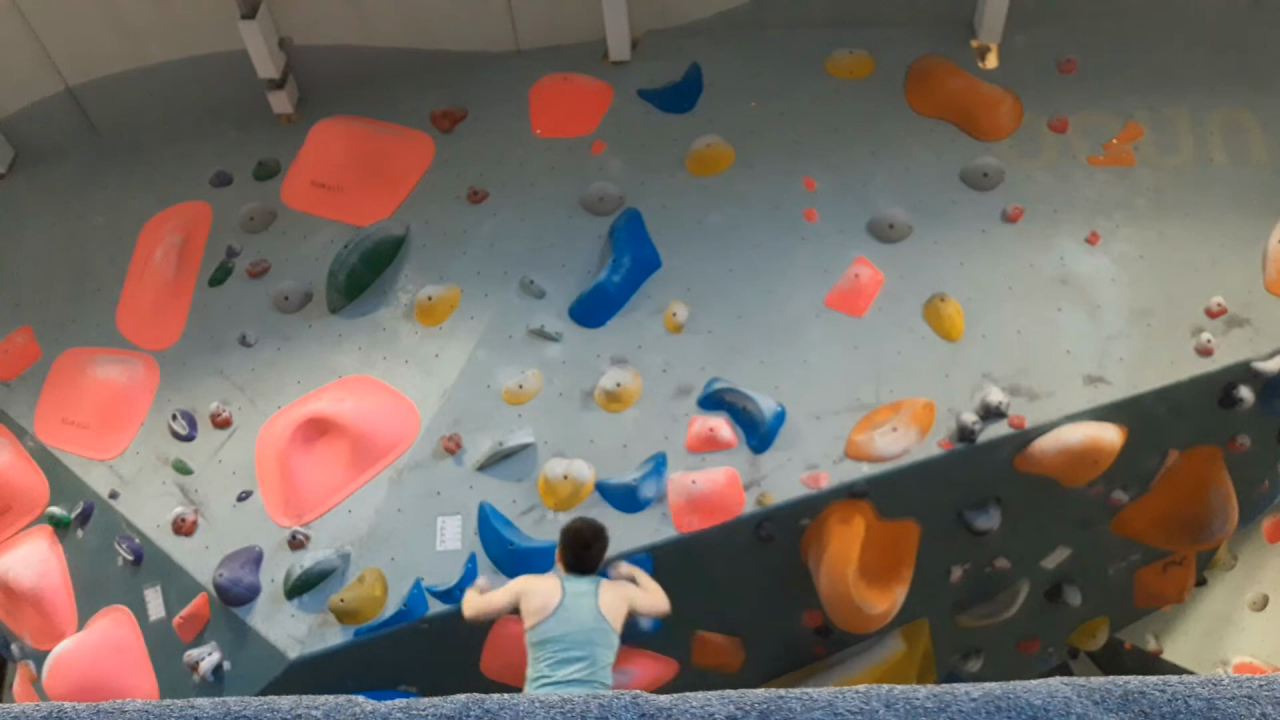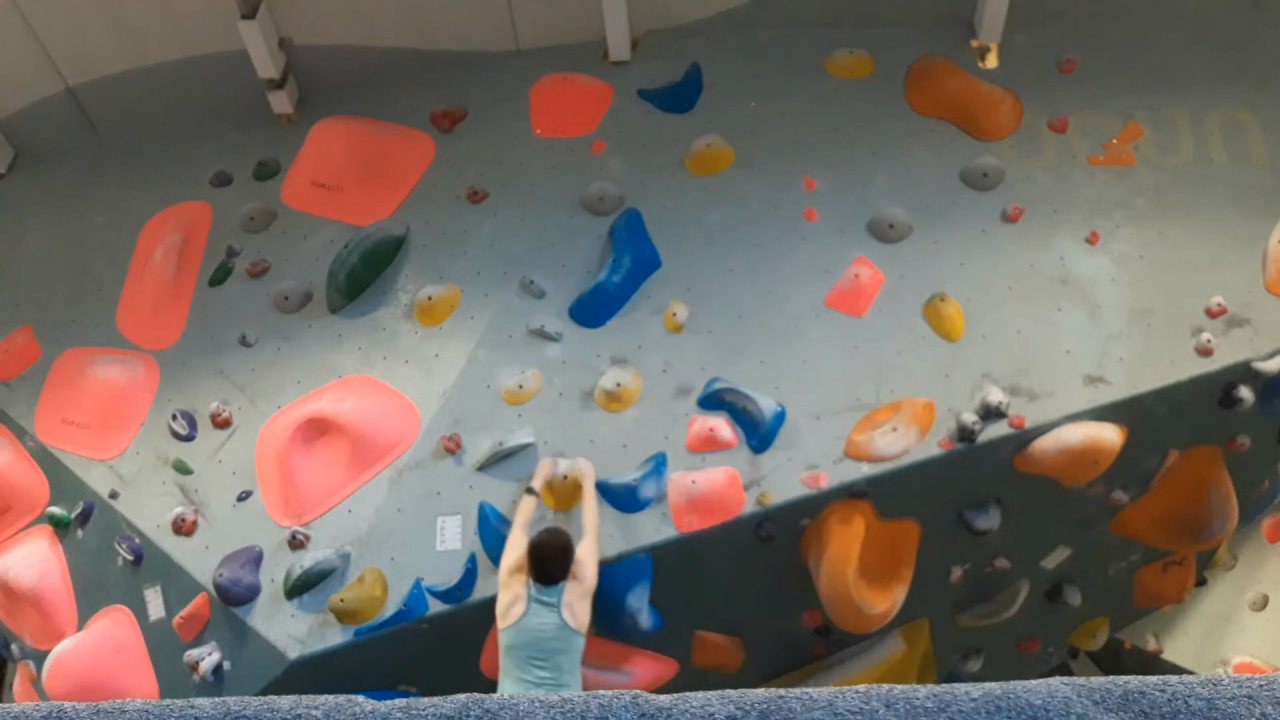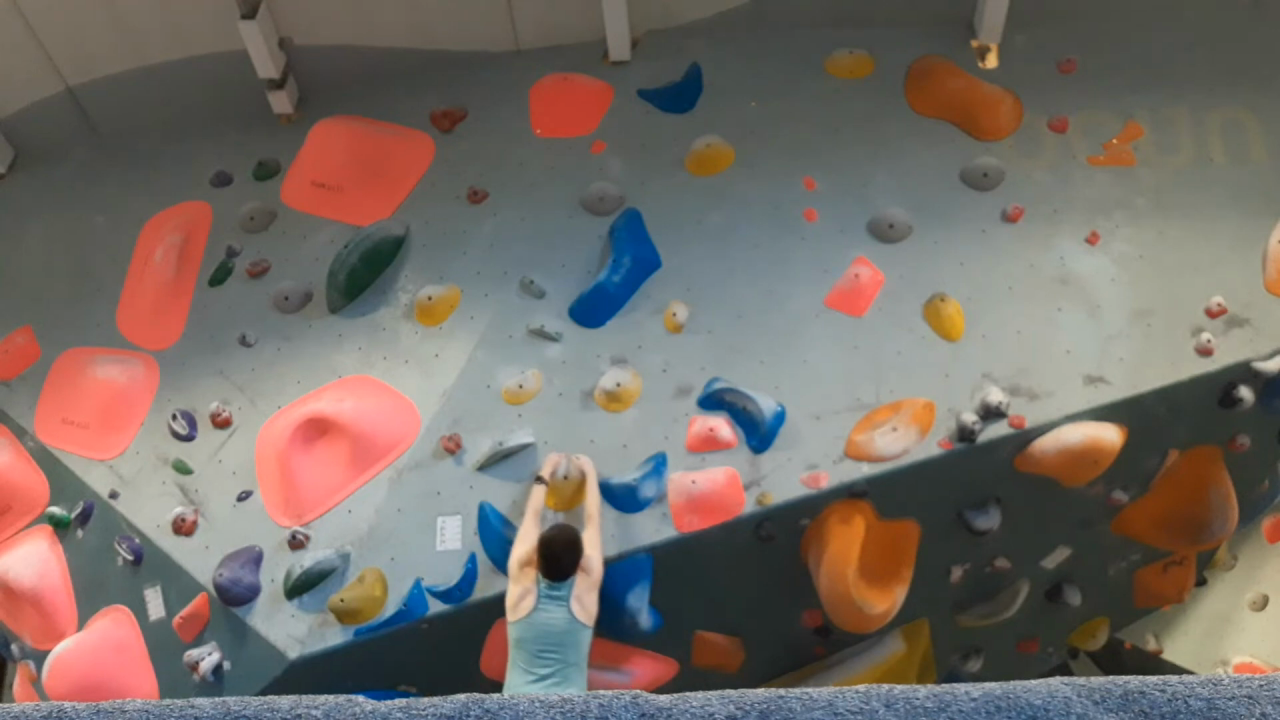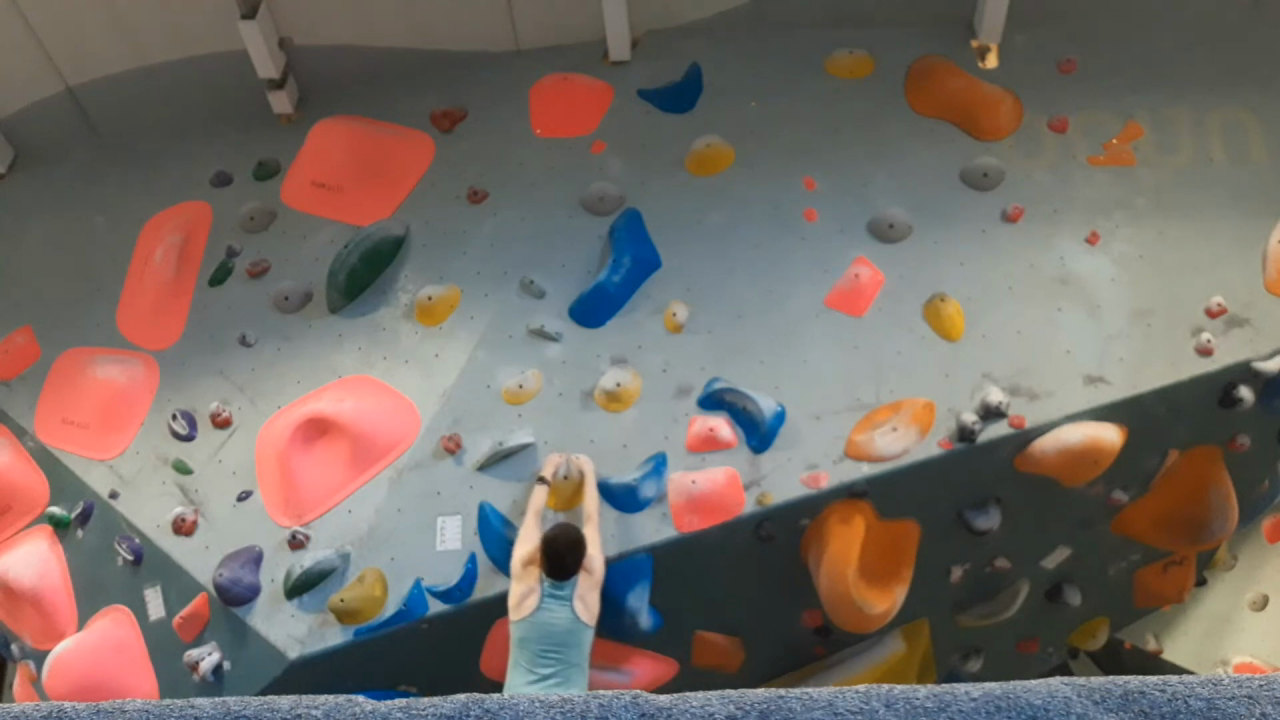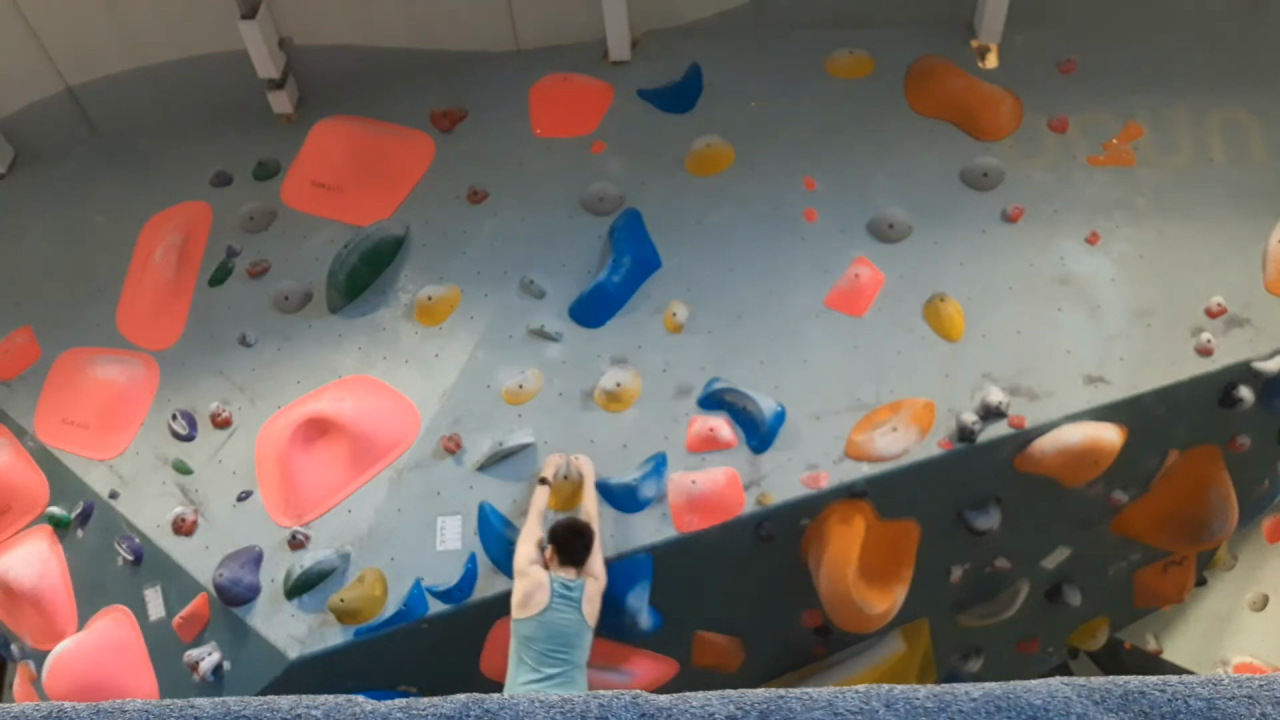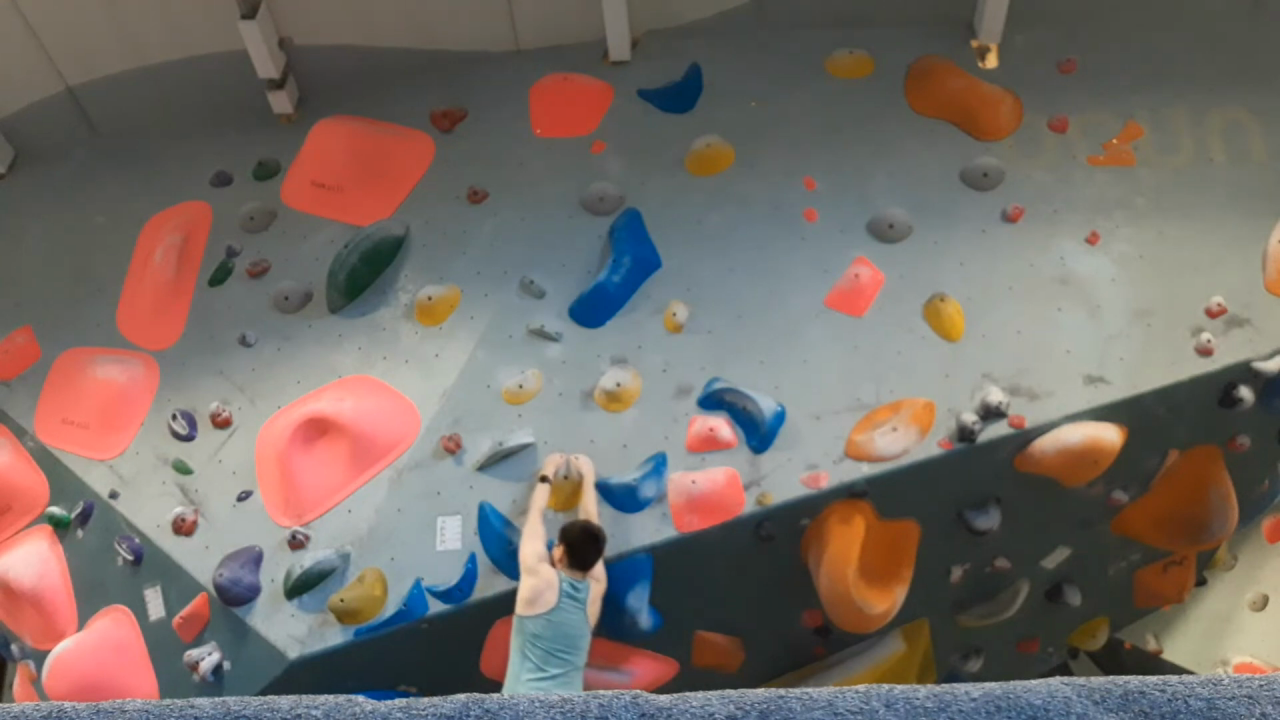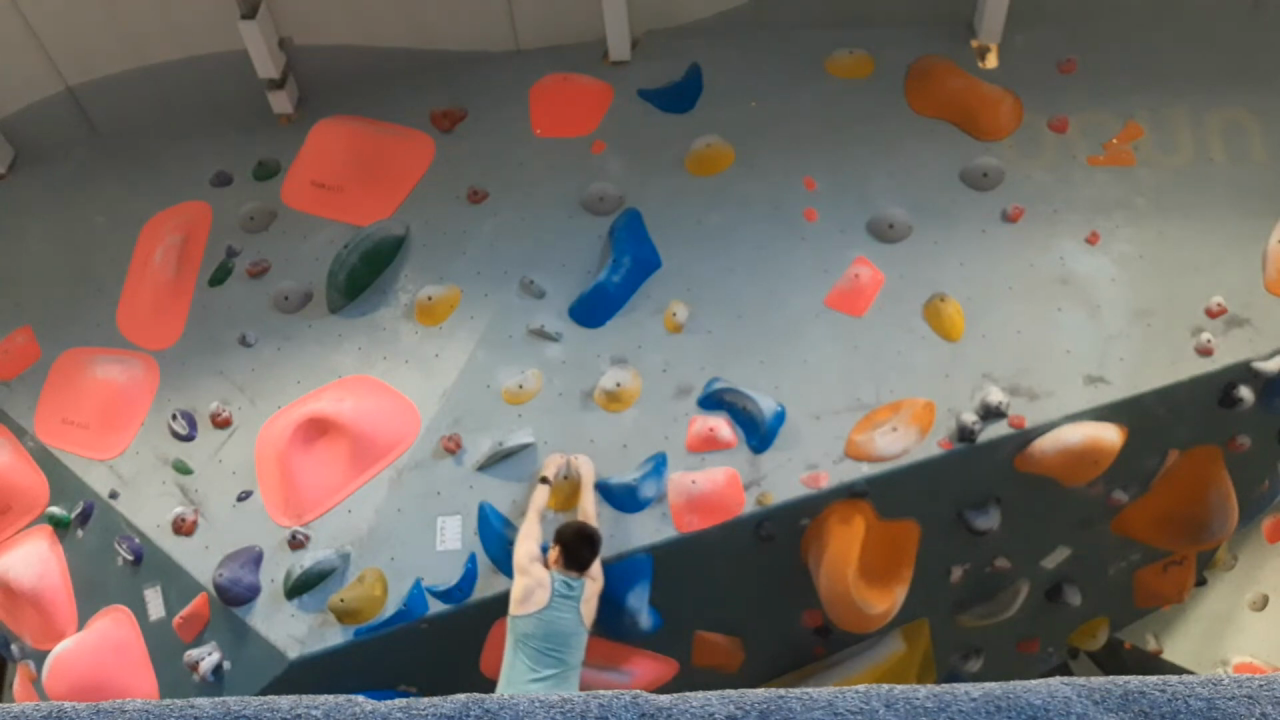
dt=0.7s
person 1, frame 1
left shoulder: (531, 587)
right shoulder: (618, 594)
left elbow: (472, 609)
right elbow: (662, 604)
left wrist: (476, 589)
right wrist: (633, 572)
person 1, frame 2
left shoulder: (512, 589)
right shoulder: (578, 593)
left elbow: (519, 527)
right elbow: (590, 533)
left wrist: (537, 482)
right wrist: (588, 482)
person 1, frame 3
left shoulder: (521, 583)
right shoulder: (586, 588)
left elbow: (531, 517)
right elbow: (592, 521)
left wrist: (545, 473)
right wrist: (590, 473)
person 1, frame 4
left shoulder: (525, 583)
right shoulder: (588, 588)
left elbow: (532, 517)
right elbow: (591, 521)
left wrist: (546, 475)
right wrist: (588, 473)
person 1, frame 5
left shoulder: (529, 580)
right shoulder: (593, 589)
left elbow: (534, 518)
right elbow: (591, 523)
left wrist: (547, 475)
right wrist: (588, 475)
person 1, frame 6
left shoulder: (538, 578)
right shoulder: (595, 590)
left elbow: (536, 515)
right elbow: (590, 526)
left wrist: (547, 474)
right wrist: (587, 477)
person 1, frame 7
left shoulder: (531, 578)
right shoulder: (591, 590)
left elbow: (533, 516)
right elbow: (589, 527)
left wrist: (548, 475)
right wrist: (587, 479)
